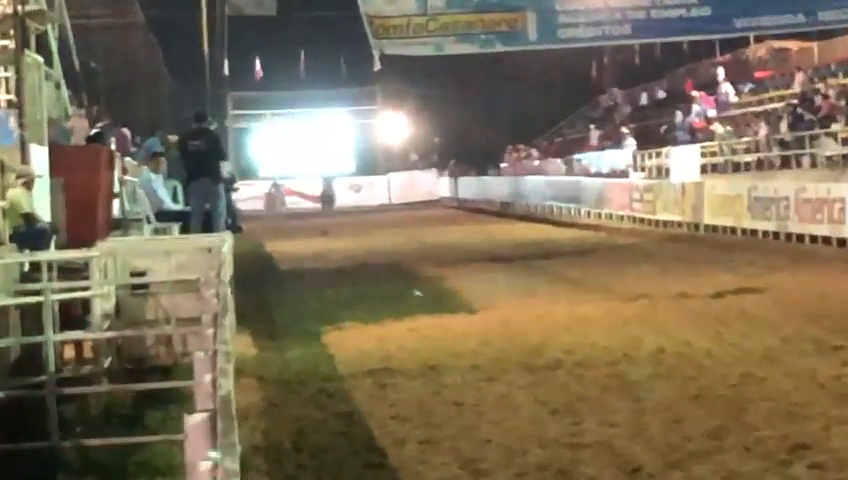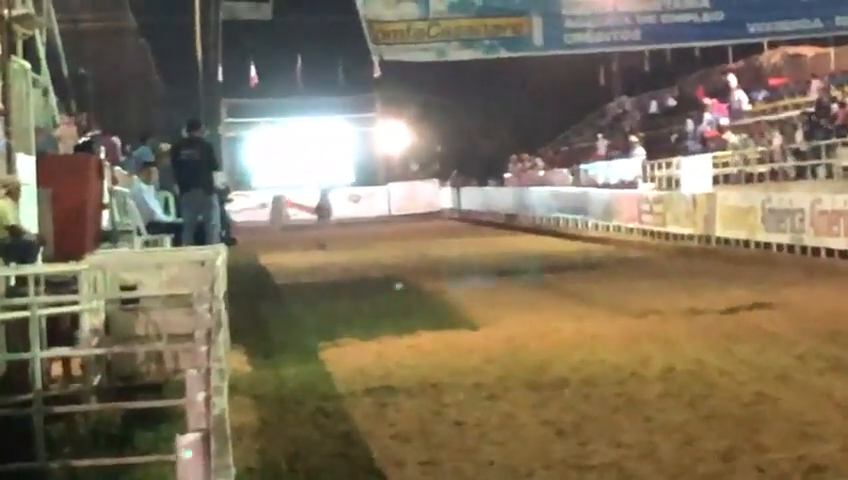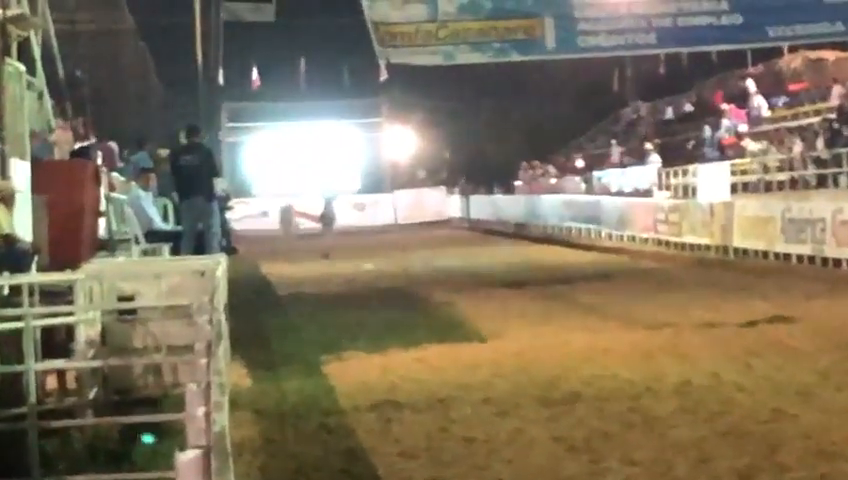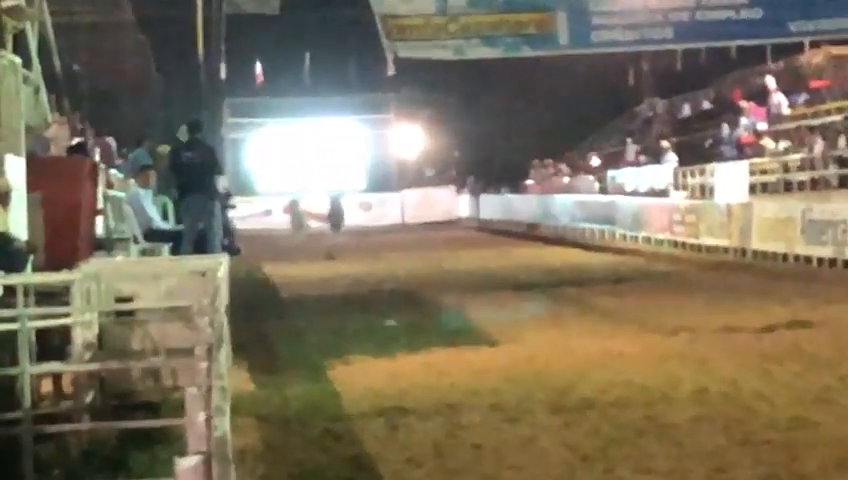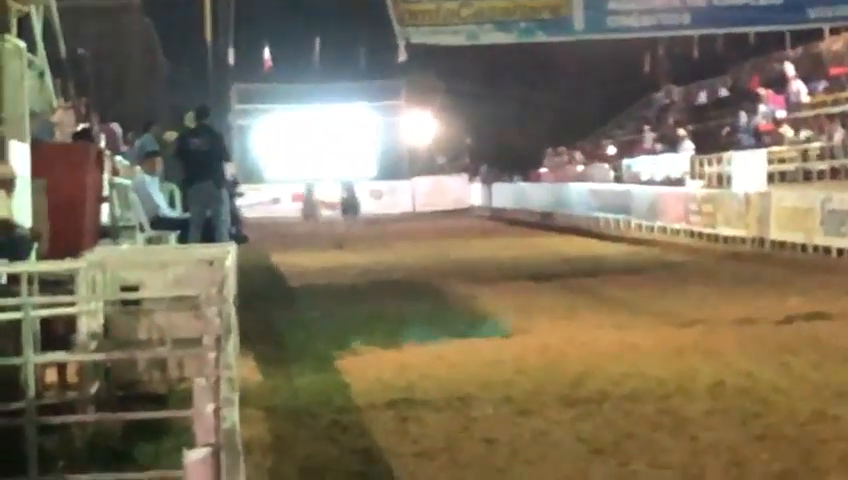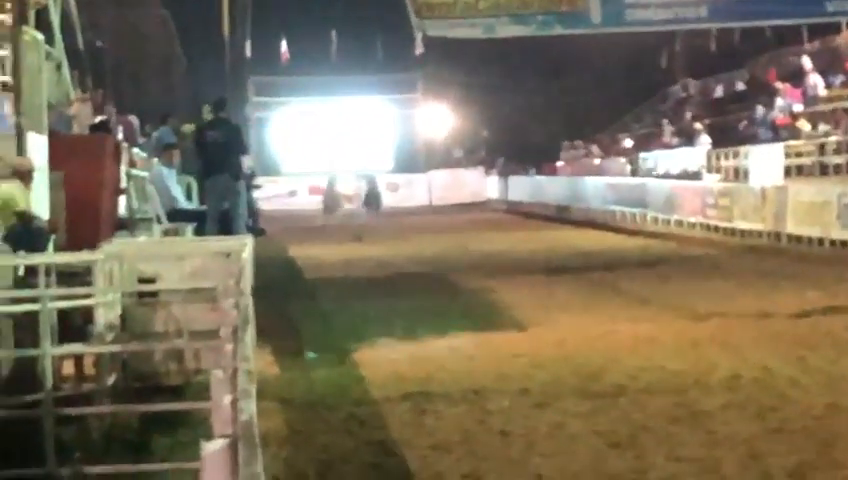
dt=0.3s
person 1, frame 1
left shoulder: (185, 138)
right shoulder: (212, 136)
left elbow: (182, 157)
right elbow: (221, 157)
left hip: (193, 180)
right hip: (212, 178)
left knee: (196, 213)
right knee: (218, 212)
person 1, frame 2
left shoulder: (177, 147)
right shoulder: (205, 145)
left elbow: (174, 169)
right elbow: (215, 167)
left hip: (186, 191)
right hip: (205, 189)
left knee: (188, 226)
right knee: (212, 225)
person 1, frame 3
left shoulder: (176, 153)
right shoulder: (205, 151)
left elbow: (173, 175)
right elbow: (215, 174)
left hip: (186, 198)
right hip: (205, 196)
left knee: (187, 234)
right knee: (212, 233)
person 1, frame 4
left shoulder: (177, 151)
right shoulder: (207, 149)
left elbow: (174, 172)
right elbow: (217, 172)
left hip: (186, 196)
right hip: (207, 196)
left knee: (188, 235)
right knee: (213, 234)
person 1, frame 5
left shoulder: (184, 137)
right shoulder: (215, 135)
left elbow: (180, 159)
right elbow: (225, 158)
left hip: (193, 184)
right hip: (215, 182)
left knee: (195, 222)
right knee: (221, 221)
person 1, frame 6
left shoulder: (202, 129)
right shoulder: (233, 128)
left elbow: (198, 152)
right elbow: (243, 151)
left hip: (210, 176)
right hip: (232, 175)
left knee: (212, 215)
right knee: (238, 214)
